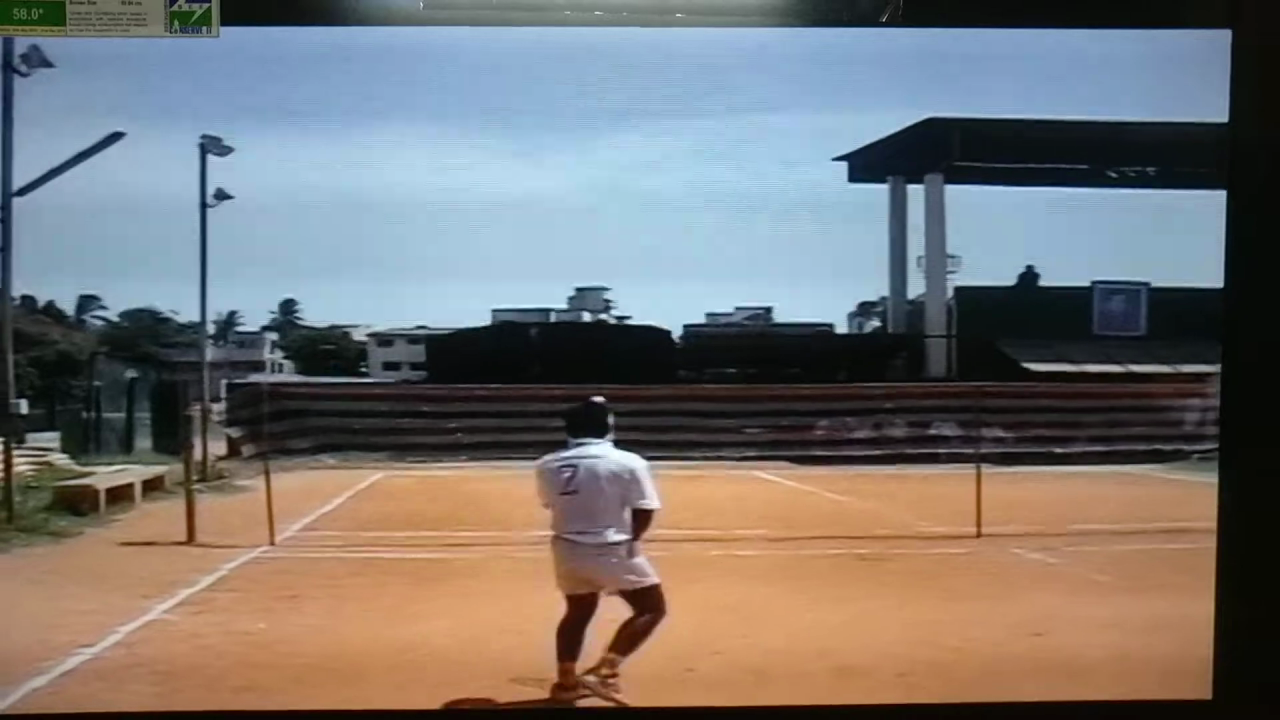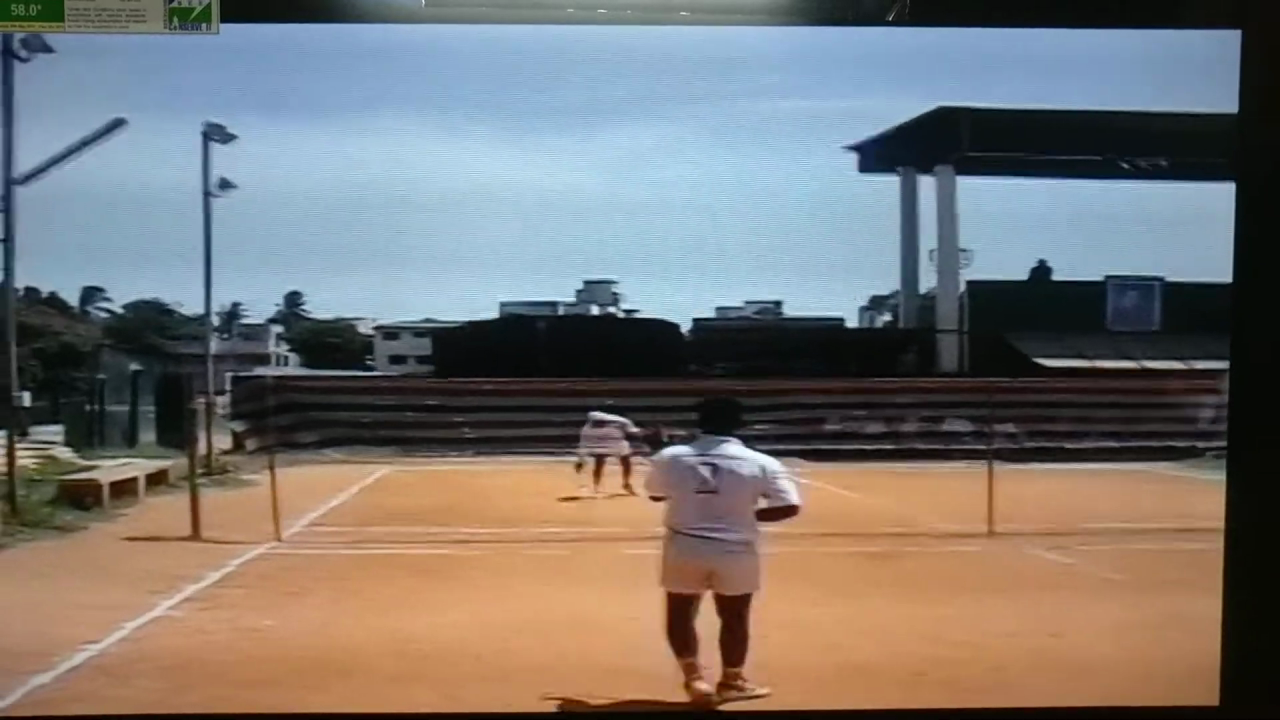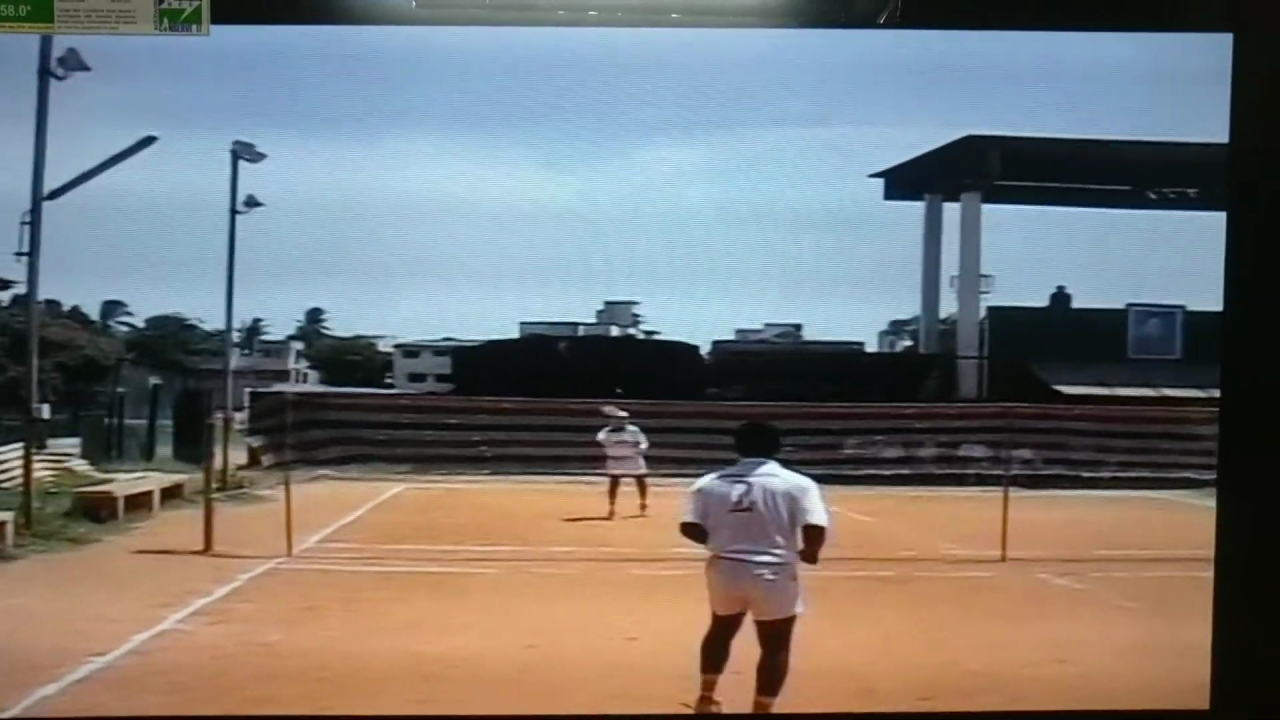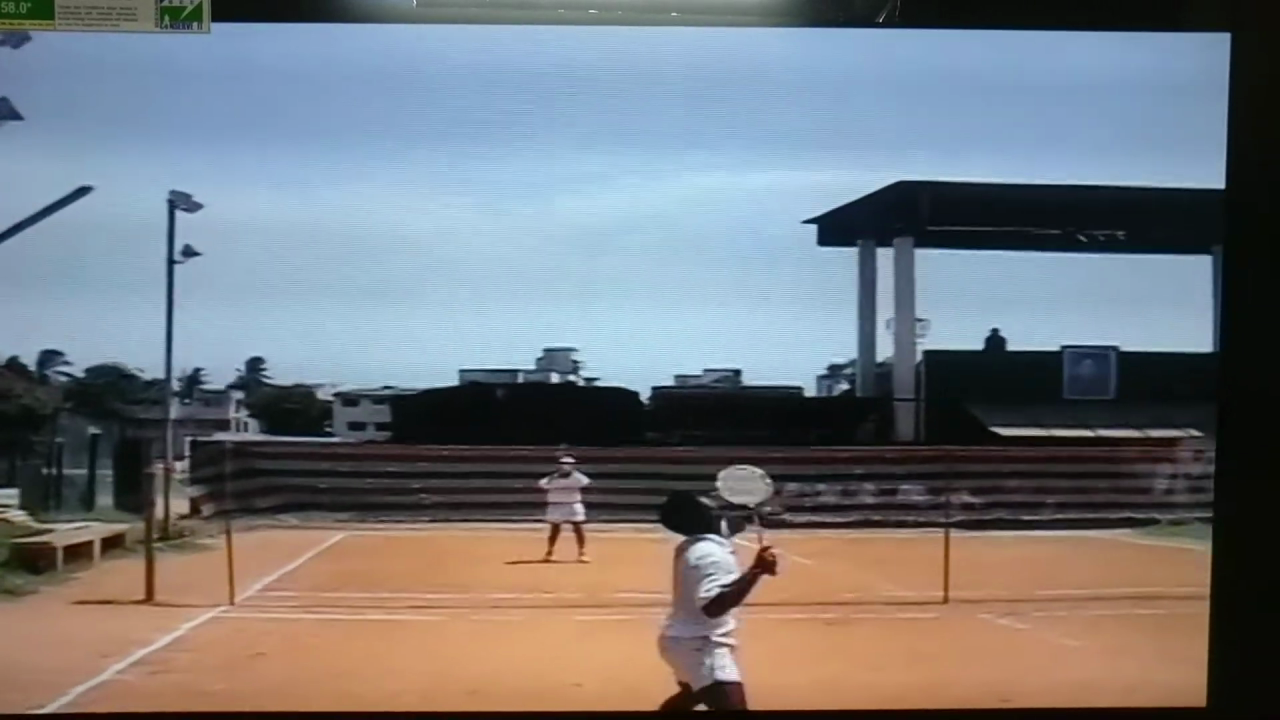
dt=0.7s
person 1, frame 1
left shoulder: (548, 465)
right shoulder: (626, 463)
right elbow: (644, 513)
right wrist: (631, 539)
left hip: (567, 551)
right hip: (613, 551)
left knee: (578, 614)
right knee: (651, 609)
left ankle: (566, 681)
right ankle: (604, 672)
person 1, frame 2
left shoulder: (671, 456)
right shoulder: (761, 463)
left elbow: (656, 494)
right elbow: (790, 507)
right wrist: (748, 514)
left hip: (683, 545)
right hip: (735, 550)
left knee: (681, 616)
right knee: (734, 617)
left ankle: (694, 677)
right ankle: (732, 681)
person 1, frame 3
left shoulder: (709, 482)
right shoulder: (797, 483)
left elbow: (690, 528)
right elbow: (815, 530)
right wrist: (809, 552)
left hip: (724, 570)
right hip: (773, 574)
left knee: (720, 630)
right knee: (775, 646)
left ankle: (707, 697)
right ankle: (761, 710)
person 1, frame 4
left shoulder: (693, 545)
right shoulder: (710, 554)
left elbow: (727, 525)
right elbow: (714, 607)
right wrist: (757, 570)
left hip: (684, 639)
right hip: (699, 644)
left knee: (697, 692)
right knee: (732, 708)
